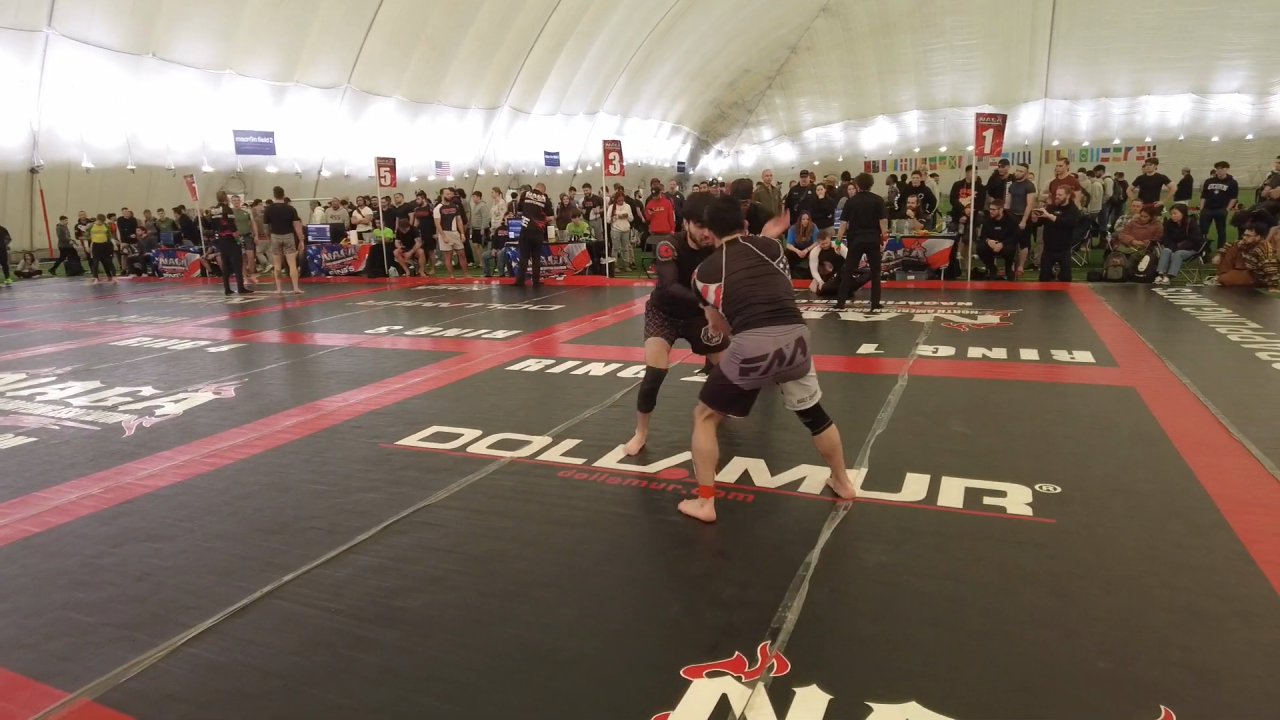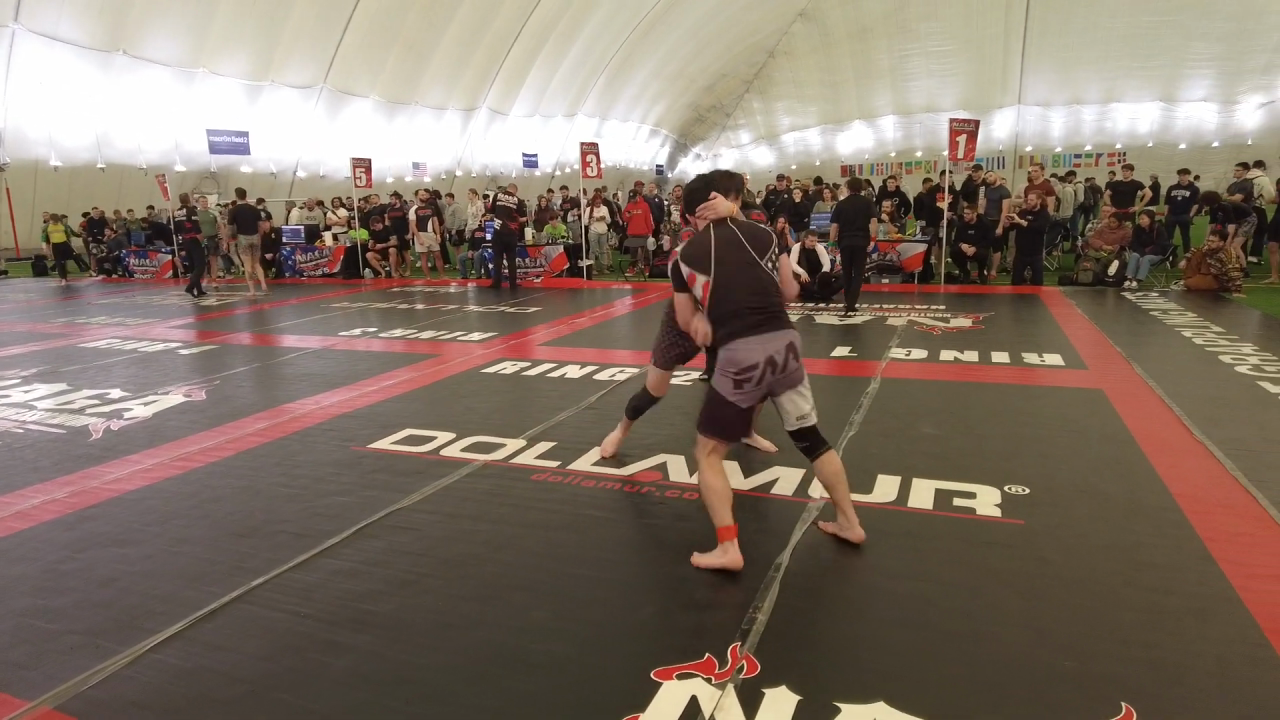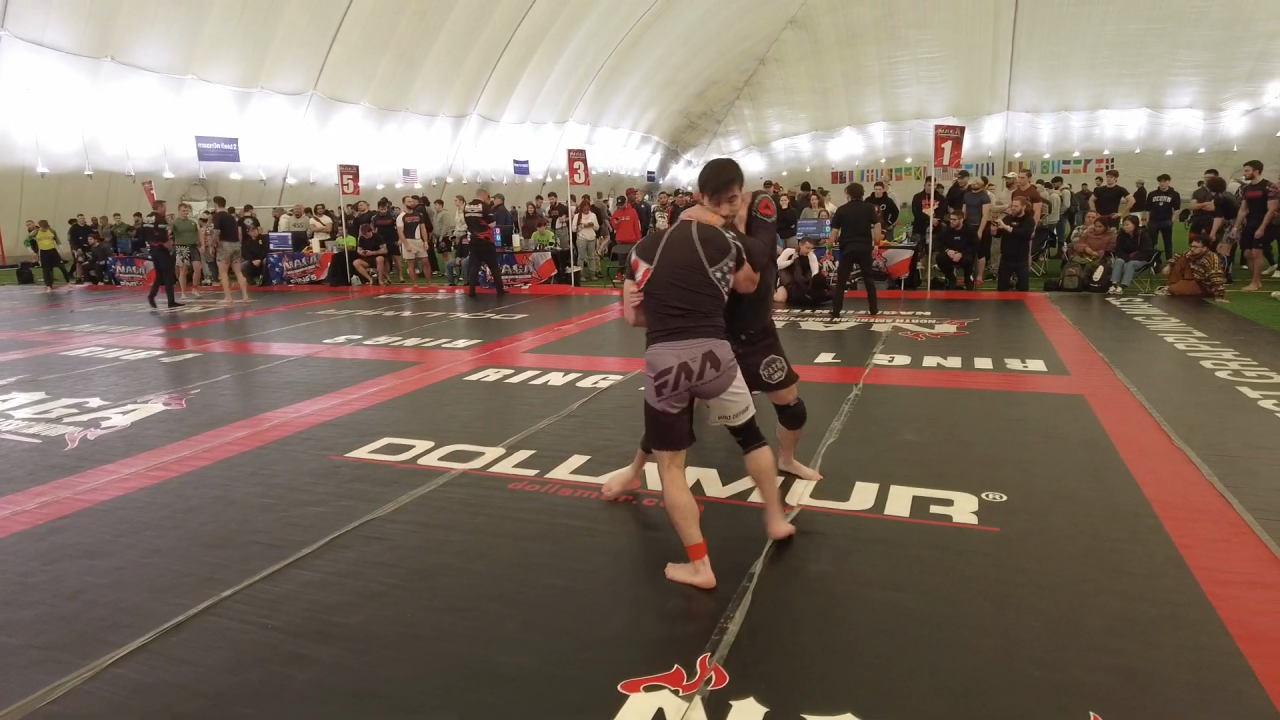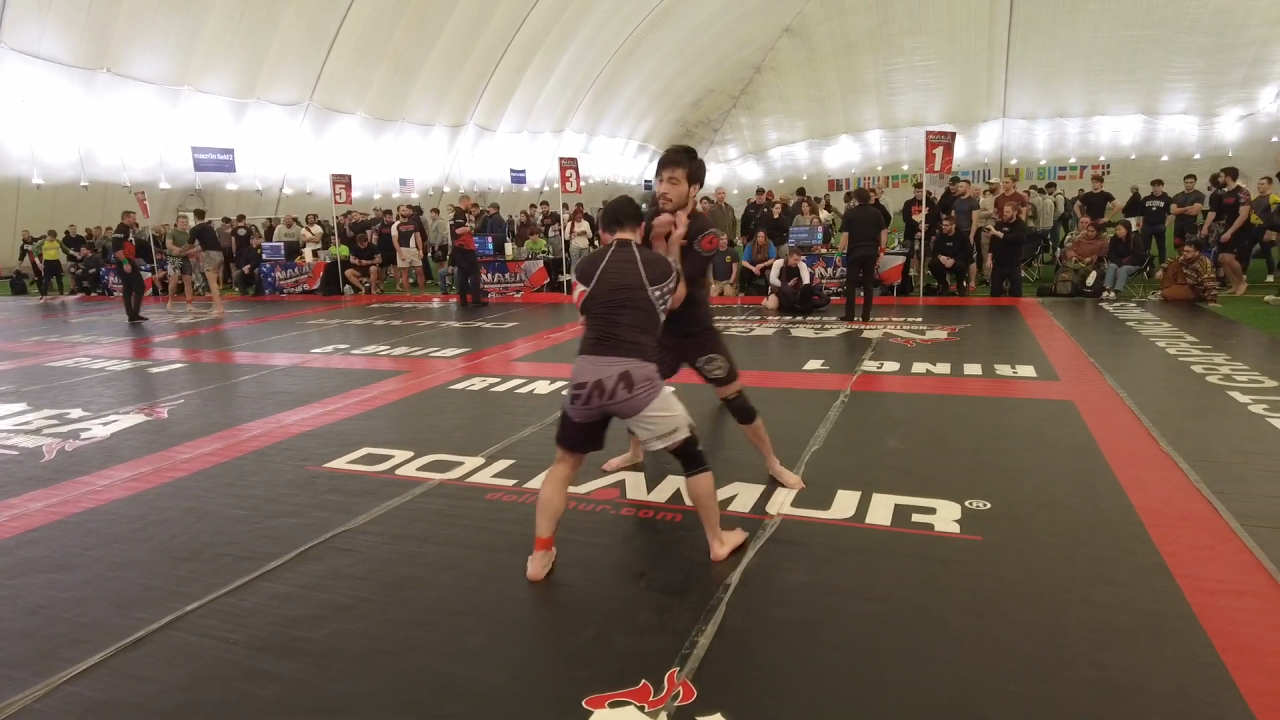
dt=0.5s
person 1, frame 1
left shoulder: (704, 270)
right shoulder: (770, 247)
left hip: (750, 345)
right hip: (795, 336)
left knee: (705, 416)
right knee: (814, 415)
left ankle: (704, 502)
right ankle: (843, 483)
person 1, frame 2
left shoulder: (686, 256)
right shoulder: (759, 234)
left elbow: (687, 324)
left hip: (741, 356)
right hip: (783, 344)
left knee: (709, 451)
right knee: (810, 438)
left ankle: (728, 548)
right ankle: (849, 522)
person 1, frame 3
left shoulder: (644, 248)
right shoulder: (722, 240)
left elbow: (633, 315)
right elbow: (749, 284)
left hip: (664, 359)
right hip: (713, 353)
left knee: (670, 465)
right knee: (750, 433)
left ankle: (699, 565)
right ankle: (774, 521)
person 1, frame 4
left shoulder: (584, 265)
right shoulder: (662, 265)
right elbow: (676, 300)
right wrist: (676, 241)
left hip: (588, 371)
right hip: (637, 375)
left knee: (565, 463)
right knee: (690, 453)
left ankle: (540, 557)
right ankle: (718, 540)
person 2, frame 1
right shoulder: (670, 245)
right elbow: (670, 288)
right wrist: (703, 297)
left hip: (698, 313)
right hip: (662, 312)
right knee: (655, 372)
right ankle: (641, 433)
person 2, frame 2
right shoulder: (691, 235)
right elbow: (676, 269)
left wrist: (731, 211)
right knee: (654, 391)
left ankle: (746, 431)
right ankle: (621, 430)
person 2, frame 3
left shoulder: (762, 210)
right shoulder: (692, 237)
left elbow: (760, 253)
left wrist: (716, 229)
left hip: (758, 334)
right hip: (712, 337)
left knee: (793, 408)
right knee: (677, 409)
left ankle: (785, 457)
right ankle: (635, 469)
person 2, frame 4
left shoulder: (702, 230)
right shoulder: (653, 219)
left elbow: (683, 286)
left wrist: (670, 243)
left hip: (693, 331)
right hip: (657, 328)
left knee: (735, 398)
left ankle: (773, 464)
right ankle: (636, 452)
